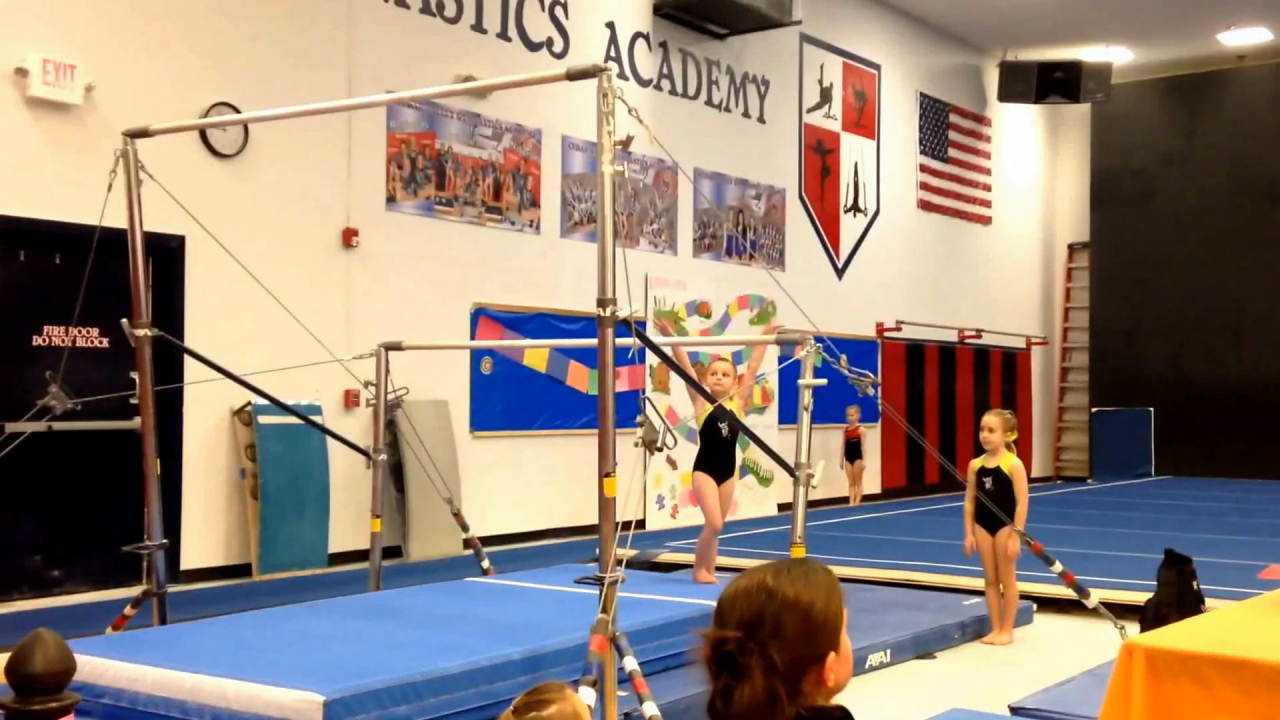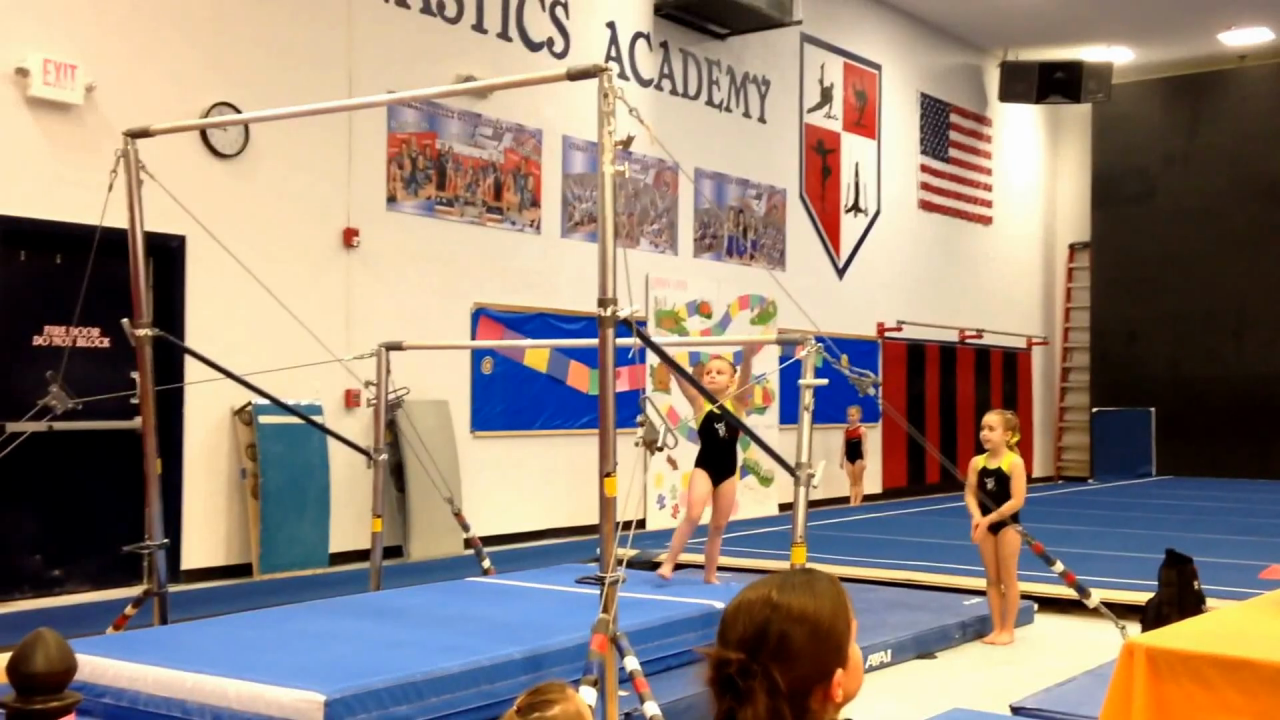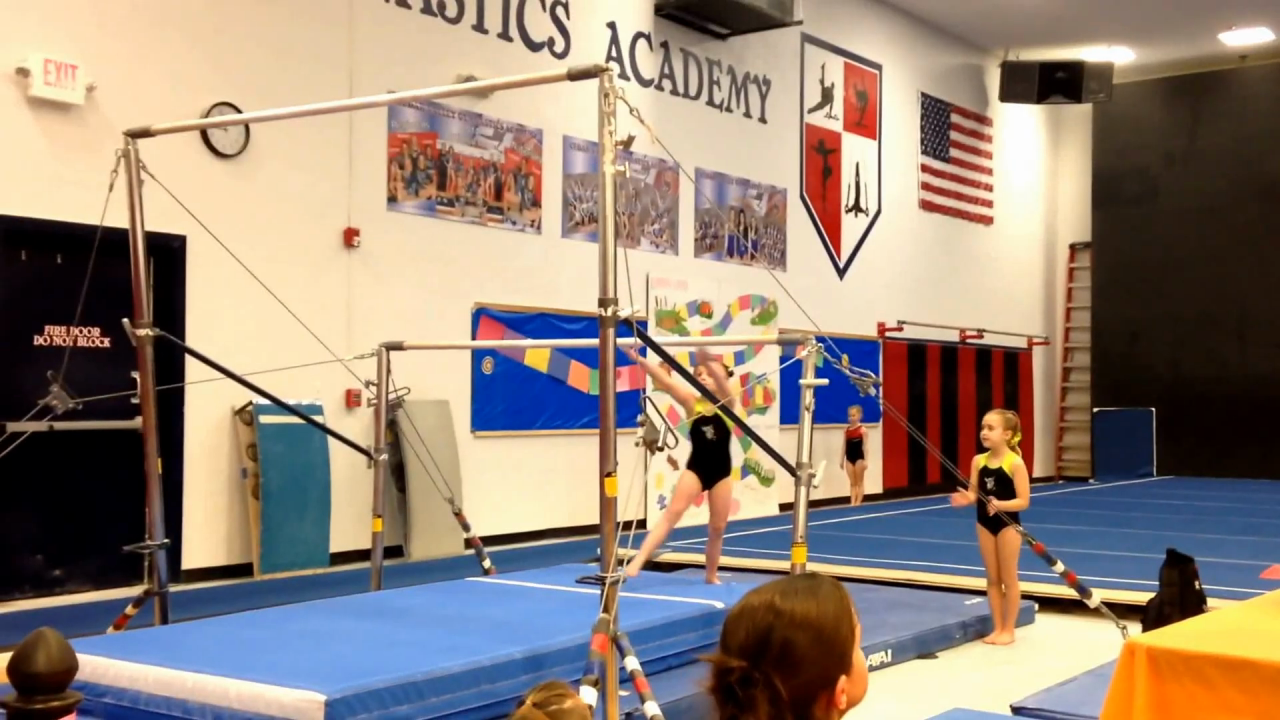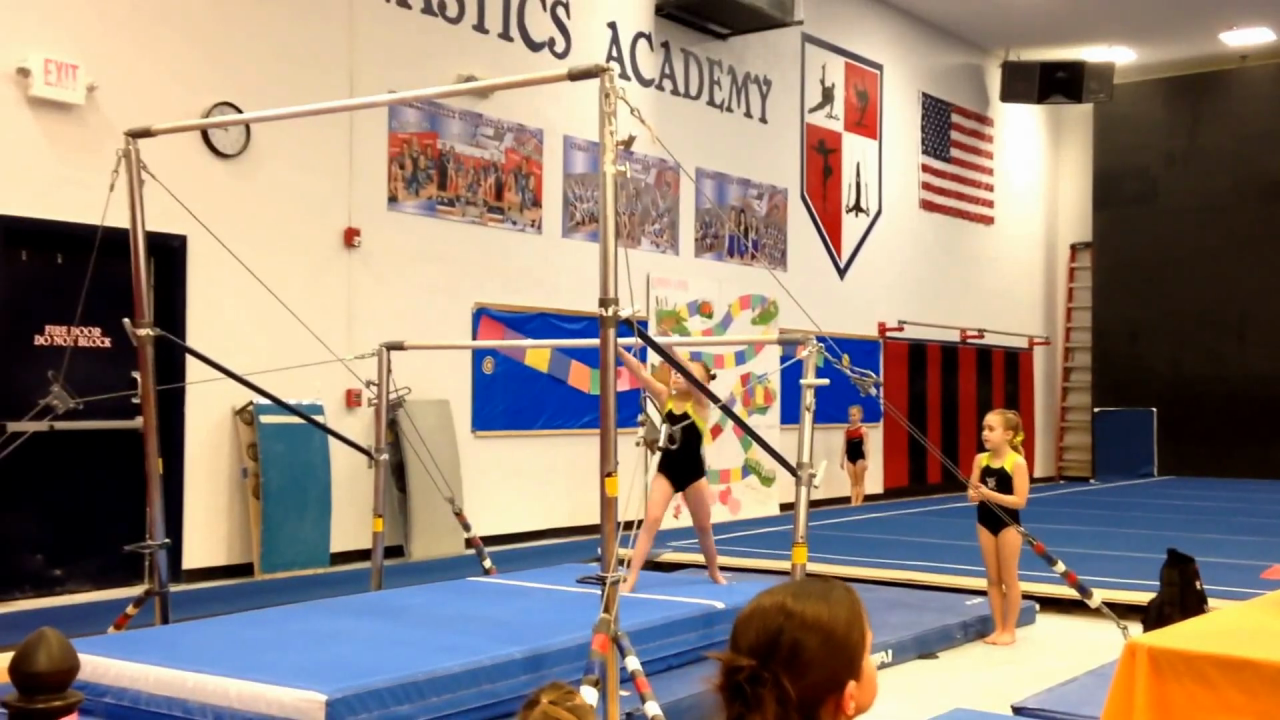
dt=0.2s
person 1, frame 1
left shoulder: (737, 403)
right shoulder: (702, 402)
left elbow: (752, 370)
right elbow: (685, 368)
left wrist: (764, 340)
right wrist: (671, 338)
left hip: (727, 471)
right hip: (704, 469)
left knee: (717, 526)
right knee: (714, 524)
left ankle: (709, 573)
right ankle: (699, 570)
person 1, frame 2
left shoulder: (738, 401)
right shoulder: (699, 400)
left elbow: (744, 377)
right elbow: (680, 376)
left wrist: (748, 356)
left hip: (728, 470)
right hip: (704, 467)
left knee: (718, 526)
right knee: (692, 515)
left ankle: (709, 575)
right ankle: (668, 562)
person 1, frame 3
left shoulder: (727, 402)
right shoulder: (691, 401)
left elbow: (720, 379)
right elbow: (663, 379)
left wrist: (707, 359)
right wrist: (635, 356)
left hip: (721, 472)
right hip: (695, 469)
left knee: (717, 527)
right knee: (672, 513)
left ankle: (711, 575)
right ankle: (637, 562)
person 1, frame 4
left shoulder: (700, 402)
right shoulder: (666, 399)
left elbow: (693, 378)
right elbow: (640, 373)
left wrist: (674, 354)
right wrist: (617, 349)
left hip: (693, 472)
right hip: (665, 471)
left knee: (703, 529)
right knee: (650, 522)
left ankle: (714, 572)
right ankle: (630, 579)
person 2, frame 1
left shoulder: (1014, 464)
right shoulder: (975, 465)
left elbow: (1022, 504)
right elbow: (970, 500)
left wrist: (1016, 537)
right wrist: (969, 533)
left hip: (1006, 527)
right hip: (982, 526)
left knee: (1007, 579)
right knee: (990, 579)
left ankle: (1007, 629)
right ankle: (996, 628)
person 2, frame 2
left shoulder: (1014, 462)
right shoulder: (977, 462)
left elbow: (1017, 501)
right elbow: (971, 494)
left wrist: (989, 518)
right wrist: (977, 517)
left hip: (1007, 525)
right hip: (985, 525)
left knee: (1008, 578)
right knee: (991, 578)
left ankle: (1008, 629)
right ankle: (997, 628)
person 2, frame 3
left shoulder: (1015, 463)
right shoulder: (979, 460)
left elbow: (1023, 501)
right elbow: (974, 491)
left wrist: (999, 505)
right wrist: (965, 498)
left hip: (1008, 524)
right hip: (985, 524)
left knee: (1009, 578)
right knee: (992, 578)
left ankle: (1008, 629)
right ankle: (997, 627)
person 2, frame 4
left shoulder: (1017, 462)
right shoulder: (980, 460)
left elbow: (1021, 500)
right elbow: (975, 490)
left wrist: (992, 495)
right wrist: (975, 495)
left hip: (1008, 524)
right hip: (985, 522)
left knee: (1009, 578)
right knee: (992, 578)
left ankle: (1009, 629)
right ankle: (998, 627)
